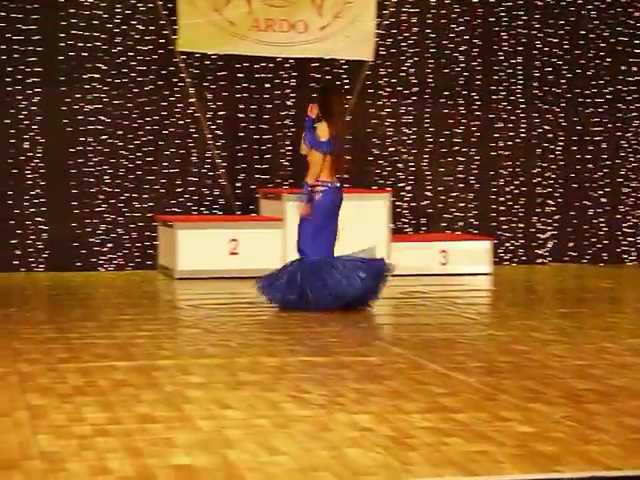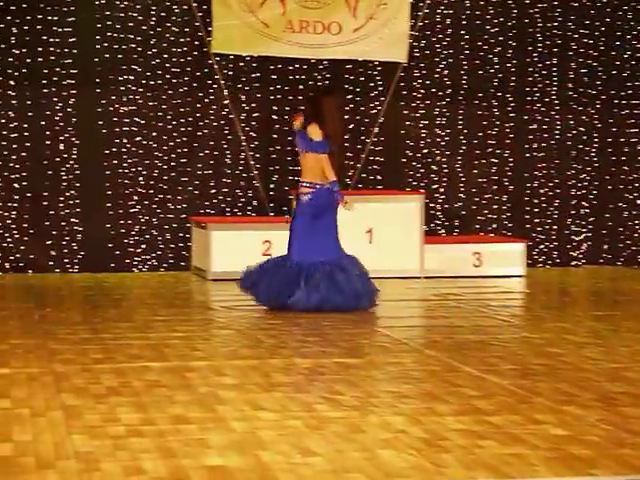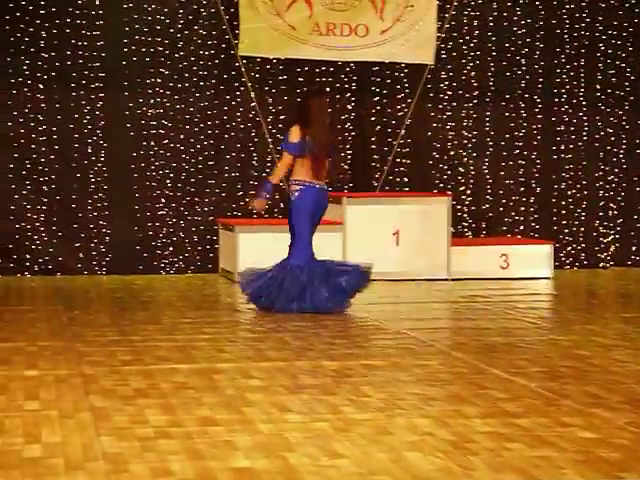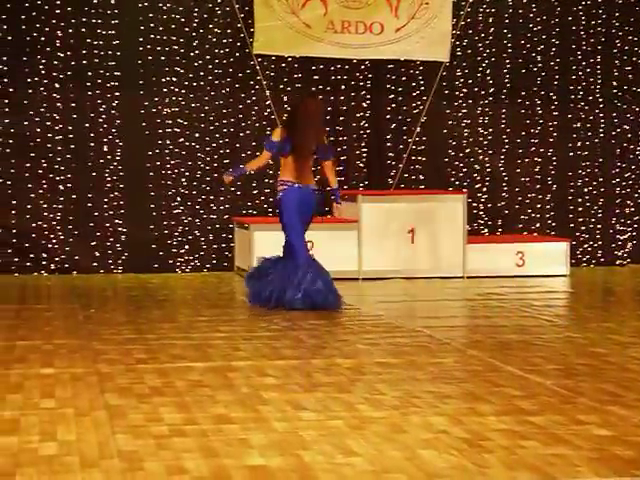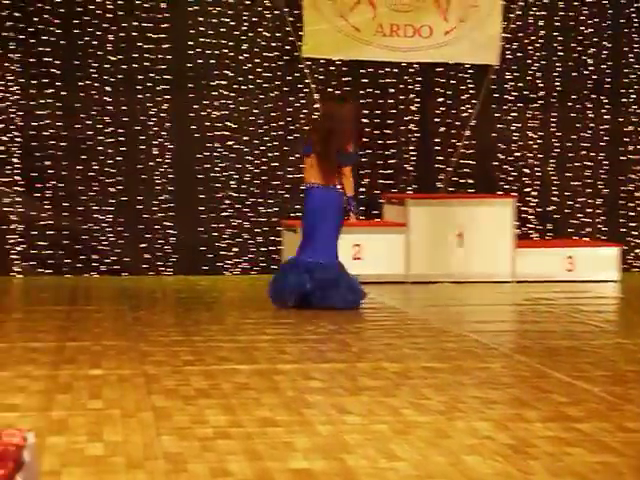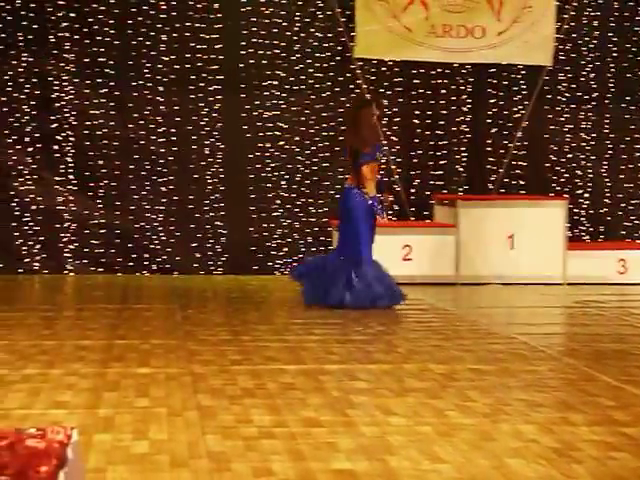
dt=0.3s
person 1, frame 1
left shoulder: (322, 127)
right shoulder: (332, 129)
left elbow: (316, 165)
right elbow: (305, 149)
left wrist: (304, 196)
right wrist: (309, 119)
left hip: (321, 191)
right hip: (331, 191)
left knee: (309, 245)
right knee: (321, 247)
left ankle: (359, 278)
right ankle: (324, 294)
person 1, frame 2
left shoulder: (313, 129)
right shoulder: (324, 131)
left elbow: (325, 163)
left wrist: (338, 193)
right wrist: (298, 130)
left hip: (311, 192)
right hip: (325, 194)
left knee: (300, 247)
right knee: (328, 248)
left ankle: (295, 296)
right ankle: (347, 293)
person 1, frame 3
left shoulder: (296, 131)
right shoulder: (325, 135)
left elbow: (284, 165)
left wrist: (263, 192)
left hip: (302, 192)
right hip: (320, 193)
left knee: (300, 247)
right knee: (302, 246)
left ankle: (299, 298)
right ankle: (326, 292)
person 1, frame 4
left shoulder: (282, 132)
right shoulder: (319, 135)
left elbow: (262, 159)
right elbow: (329, 168)
left wrist: (234, 172)
right wrist: (336, 197)
left hip: (288, 192)
right hip: (310, 194)
left knee: (297, 248)
right knee: (294, 243)
left ankle: (312, 293)
right ankle: (287, 291)
person 1, frame 5
left shoulder: (313, 136)
right shoulder: (345, 143)
left elbow: (307, 166)
right elbow: (346, 176)
right wrist: (352, 208)
left hip: (313, 194)
right hip: (334, 196)
left knee: (310, 246)
right knee: (328, 247)
left ankle: (302, 292)
right ankle: (330, 295)
person 1, frame 6
left shoulder: (358, 138)
right shoulder: (366, 142)
right elbow: (368, 178)
right wrist: (378, 209)
left hip: (351, 195)
right hip: (359, 197)
left knee: (347, 247)
right knee: (362, 249)
right ankle: (363, 295)
